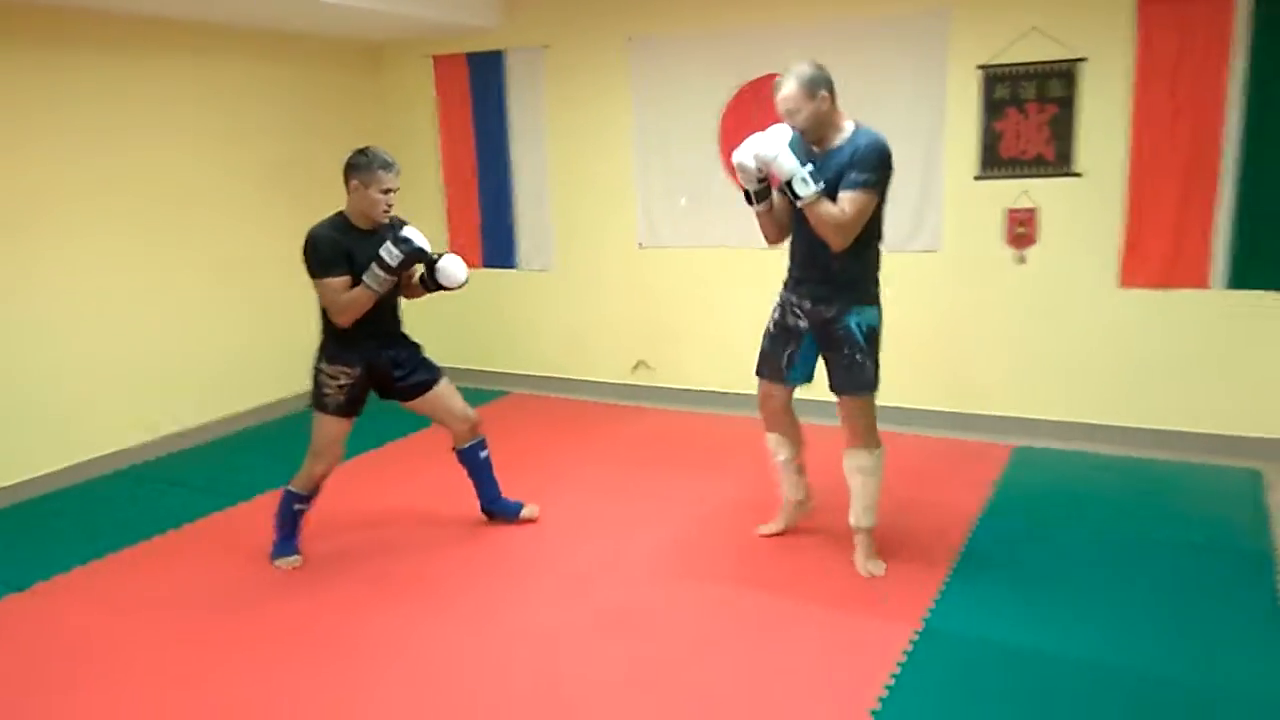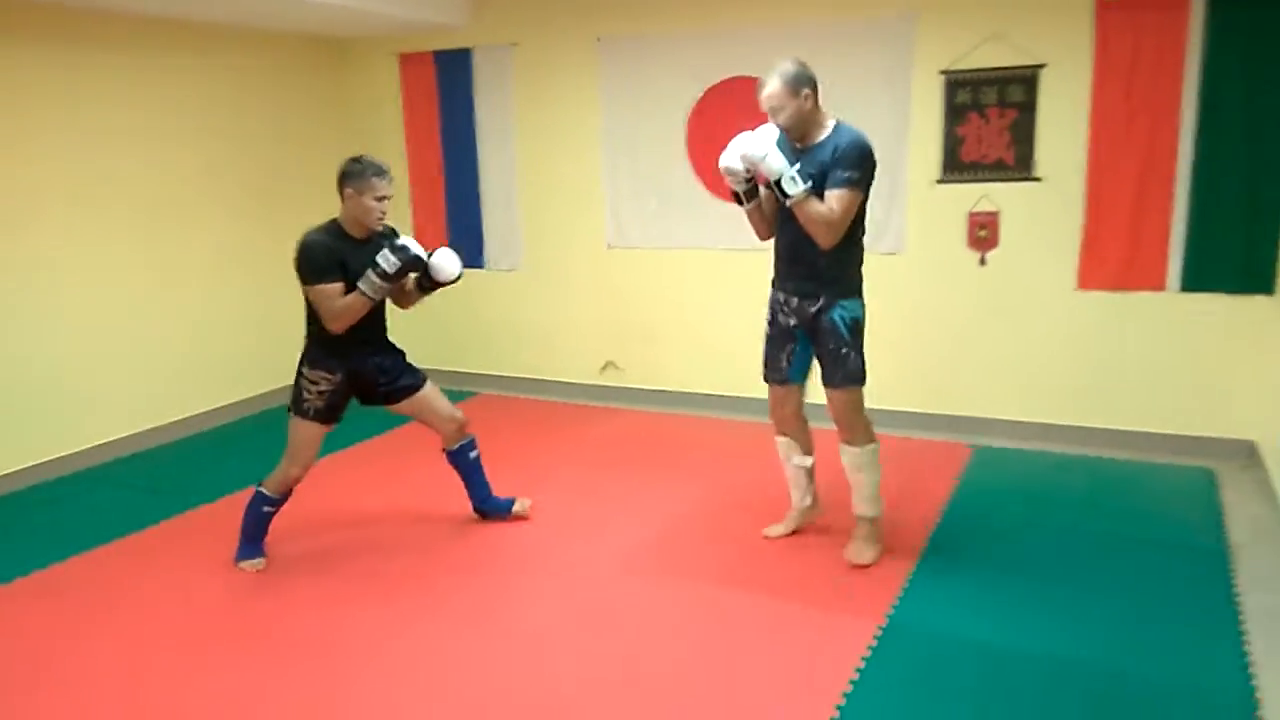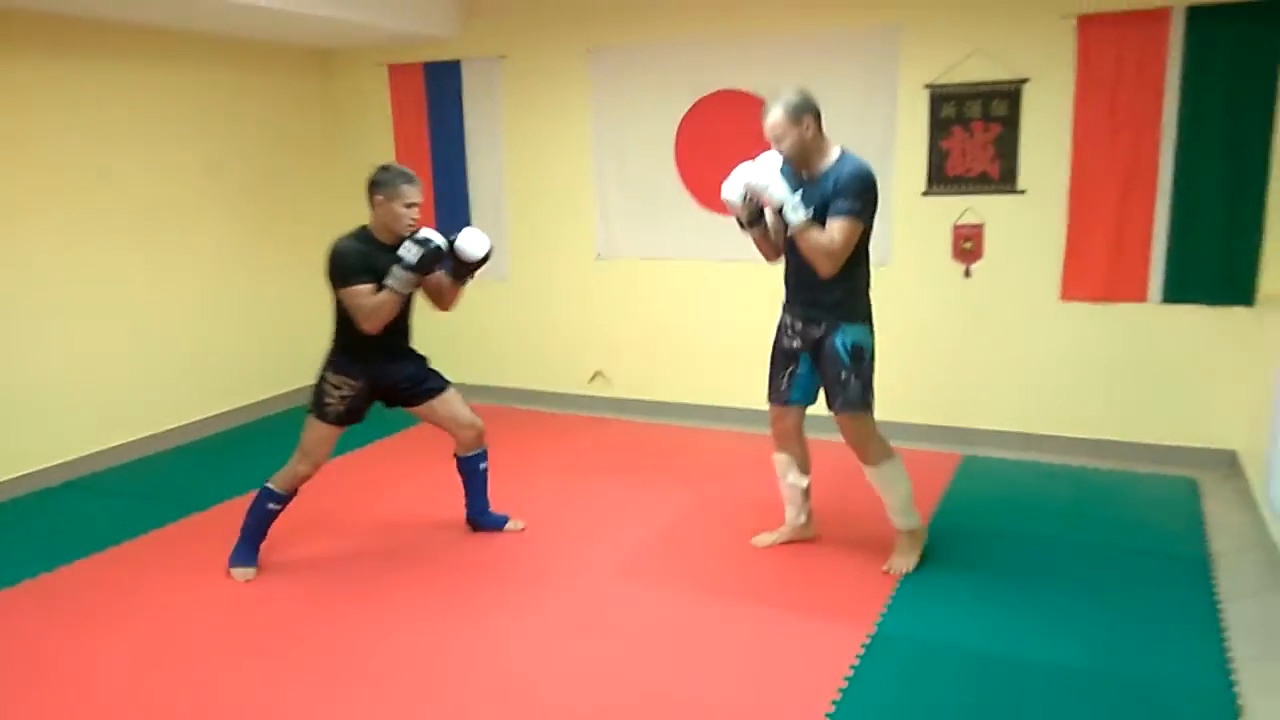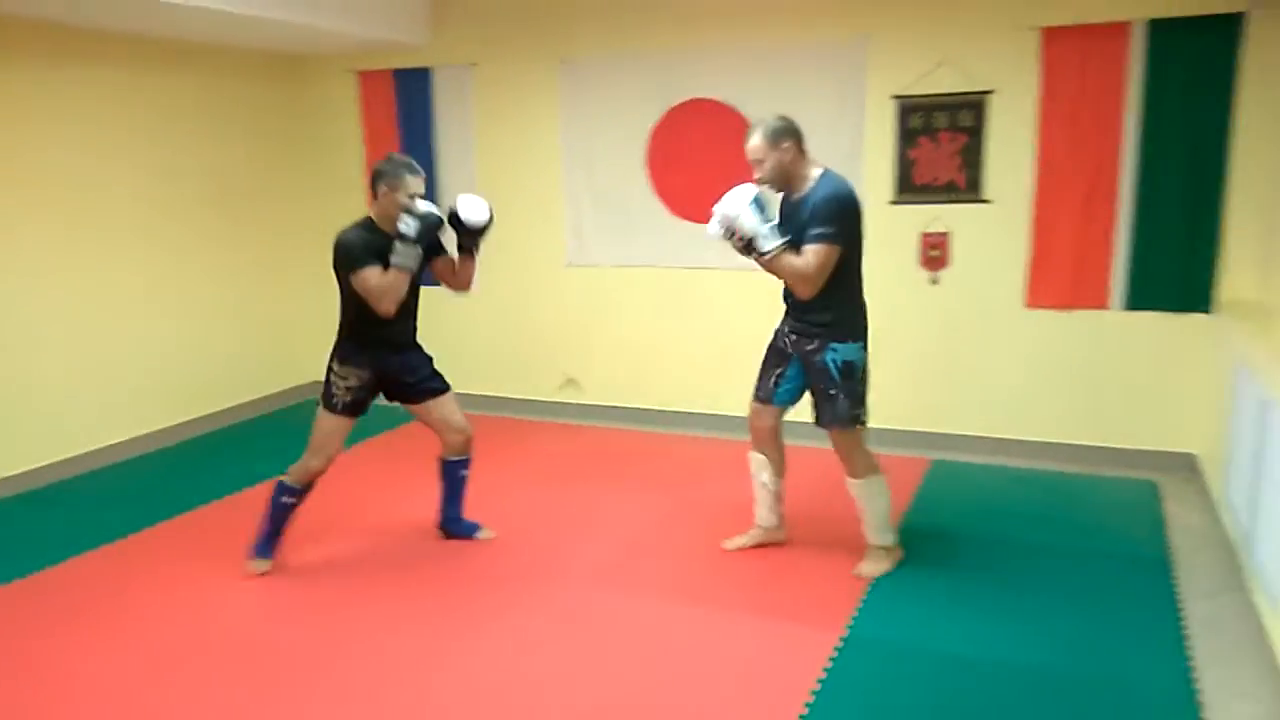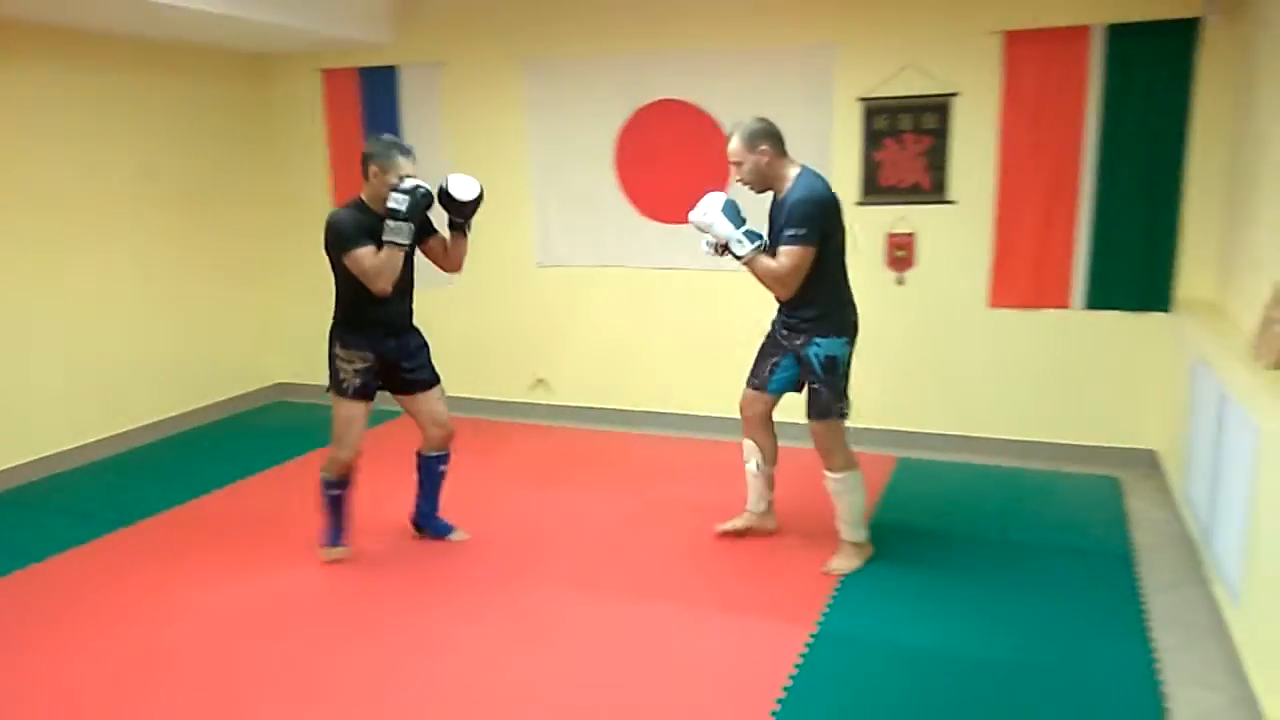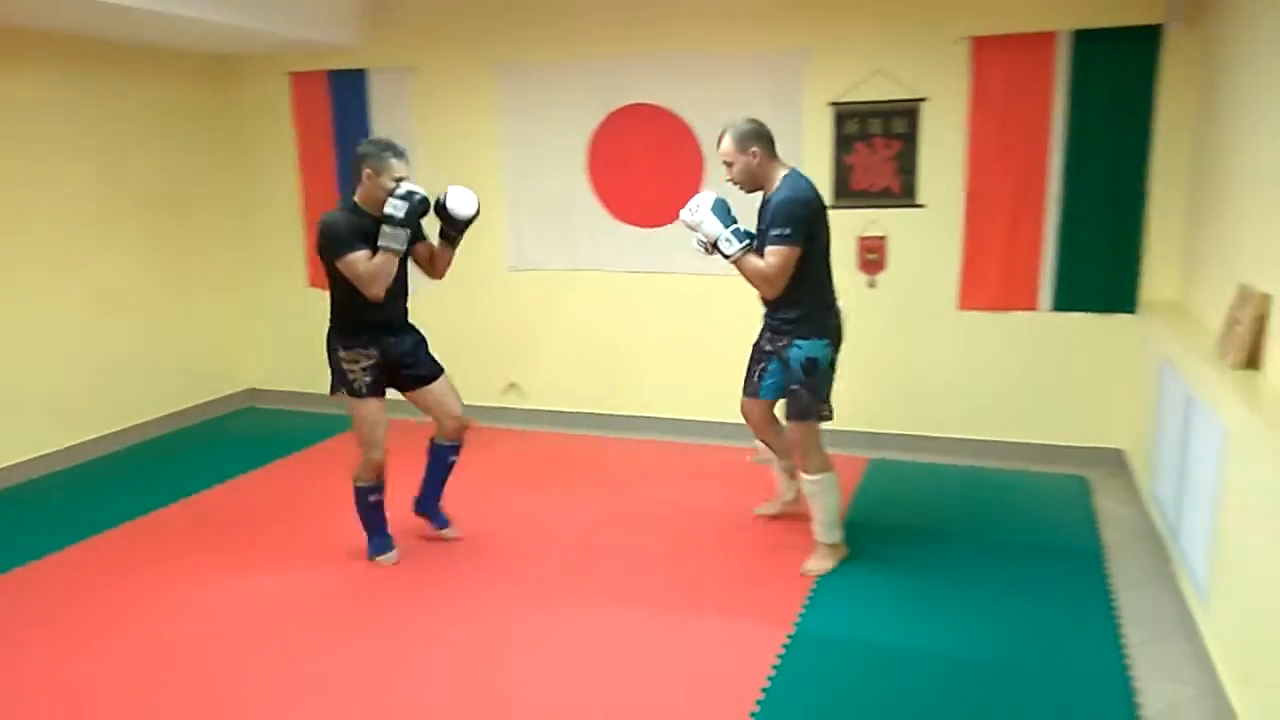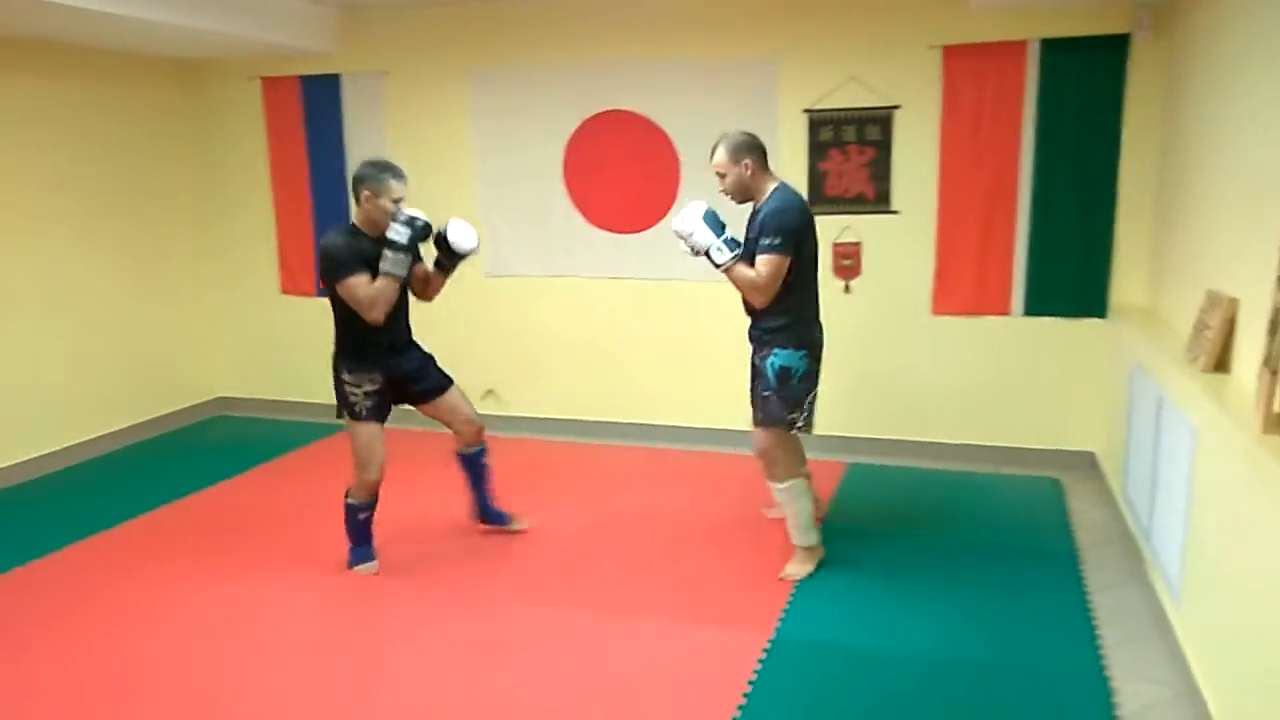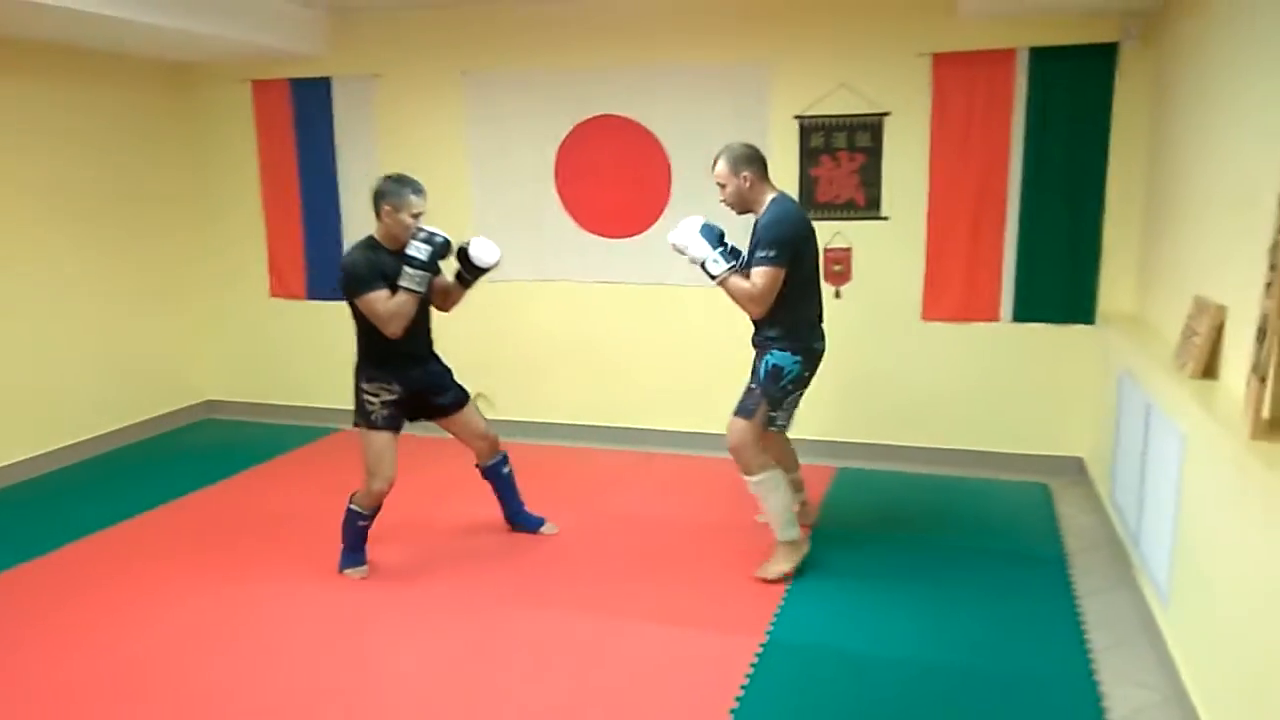
dt=0.1s
person 1, frame 1
left shoulder: (868, 150)
right shoulder: (797, 150)
left elbow: (840, 233)
right elbow: (776, 234)
left wrist: (795, 176)
right wrist: (757, 188)
left hip: (850, 304)
right hip: (797, 296)
left knee: (857, 418)
right knee: (772, 400)
left ankle: (864, 535)
right ankle: (794, 502)
person 1, frame 2
left shoulder: (851, 148)
right shoulder: (782, 149)
left elbow: (828, 231)
right elbow: (765, 227)
left wrist: (781, 172)
right wrist: (740, 186)
left hip: (835, 297)
right hip: (788, 293)
left knee: (845, 409)
right knee: (783, 404)
left ankle: (867, 521)
right ankle: (803, 507)
person 1, frame 3
left shoulder: (853, 178)
right shoulder: (790, 175)
left elbow: (828, 259)
right elbow: (776, 252)
left wrist: (786, 204)
right wrist: (751, 217)
left hip: (842, 324)
right hip: (796, 317)
left knee: (857, 432)
right knee: (783, 422)
left ankle: (909, 531)
right ankle: (798, 520)
person 1, frame 4
left shoulder: (831, 198)
right shoulder: (794, 197)
left elbow: (808, 281)
right wrist: (746, 242)
left hip: (838, 338)
right hip: (797, 328)
left knee: (847, 443)
right knee: (762, 421)
left ankle: (885, 544)
right ankle: (768, 524)
person 1, frame 5
left shoulder: (809, 197)
right shoulder: (782, 192)
left elbow: (784, 282)
left wrist: (735, 236)
right wrist: (730, 239)
left hip: (825, 331)
right hip: (790, 325)
left knee: (826, 436)
right knee: (753, 407)
left ankle: (856, 541)
right ankle: (759, 511)
person 1, frame 6
left shoulder: (793, 199)
right shoulder: (777, 195)
left elbow: (769, 280)
left wrist: (723, 236)
right wrist: (722, 239)
left hip: (809, 332)
right hip: (783, 327)
left knee: (798, 433)
right knee: (754, 410)
left ankle: (831, 542)
right ankle: (790, 494)
person 1, frame 7
left shoulder: (782, 210)
right shoulder: (766, 206)
left elbow: (760, 289)
left wrist: (714, 246)
right wrist: (715, 246)
left hip: (788, 342)
right hip: (769, 337)
left knee: (770, 445)
right knee: (775, 434)
left ankle: (808, 545)
right ankle: (807, 503)
person 1, frame 8
left shoulder: (777, 222)
right shoulder: (777, 214)
left elbow: (757, 301)
left wrist: (709, 260)
right wrist: (726, 259)
left hip: (789, 348)
right hip: (789, 343)
left knee: (742, 438)
right knee: (766, 431)
left ankle: (789, 542)
right ankle: (798, 507)
person 2, frame 1
left shoulder: (392, 231)
right shoulder: (324, 240)
right elbow: (342, 315)
left wrist: (429, 280)
right wrist: (382, 270)
left hip: (396, 349)
right hip: (345, 359)
left knee: (465, 420)
right knee: (320, 465)
left ankle: (495, 504)
right ankle: (285, 538)
person 2, frame 2
left shoulder: (386, 238)
right shoulder: (316, 248)
left elbow: (400, 297)
right elbow: (335, 321)
left wrist: (424, 284)
right wrist: (375, 276)
left hip: (380, 355)
right hip: (329, 365)
left knee: (453, 423)
right knee: (294, 468)
left ankle: (487, 502)
right ankle: (250, 542)
person 2, frame 3
left shoulder: (413, 245)
right shoulder: (350, 253)
left elbow: (444, 302)
right elbow: (370, 321)
left wrist: (461, 272)
right wrist: (405, 272)
left hip: (401, 361)
right hip: (352, 369)
left knee: (471, 430)
right knee: (303, 468)
left ankle: (479, 515)
right ankle: (246, 546)
person 2, frame 4
left shoulder: (415, 231)
right shoulder: (352, 241)
left elbow: (461, 283)
right elbow: (384, 304)
left wrist: (469, 243)
right wrist: (406, 244)
left hip: (403, 354)
right hip: (356, 360)
left knee: (460, 434)
right knee: (315, 462)
left ankle: (452, 520)
right ankle: (266, 542)
person 2, frame 5
left shoulder: (411, 212)
right shoulder: (343, 223)
left elbow: (452, 263)
right elbow: (380, 282)
left wrist: (460, 220)
right wrist: (399, 224)
left hip: (403, 339)
right hip: (356, 344)
left knee: (439, 430)
right knee: (346, 451)
left ankle: (426, 517)
right ankle: (336, 530)
person 2, frame 6
left shoulder: (398, 216)
right shoulder: (336, 224)
left elbow: (435, 269)
right elbow: (375, 287)
left wrist: (452, 231)
right wrist: (393, 228)
left hip: (400, 336)
right hip: (355, 346)
left knee: (453, 421)
right knee: (374, 454)
left ankle: (428, 505)
right ankle: (377, 535)
person 2, frame 7
left shoulder: (399, 235)
right shoulder: (338, 248)
left elbow: (425, 291)
right elbow: (373, 311)
left wrist: (448, 259)
right wrist: (396, 254)
left hip: (407, 355)
right hip: (361, 369)
left knee: (471, 427)
right knee: (370, 475)
left ankle: (486, 511)
right ankle: (359, 546)
person 2, frame 8
left shoulder: (422, 248)
right shoulder: (359, 263)
left elbow: (446, 303)
right elbow: (392, 325)
left wrist: (466, 274)
right wrist: (417, 269)
left hip: (426, 368)
right hip: (382, 380)
left knee: (487, 441)
right knee: (378, 484)
left ankle: (517, 515)
right ankle: (352, 551)
